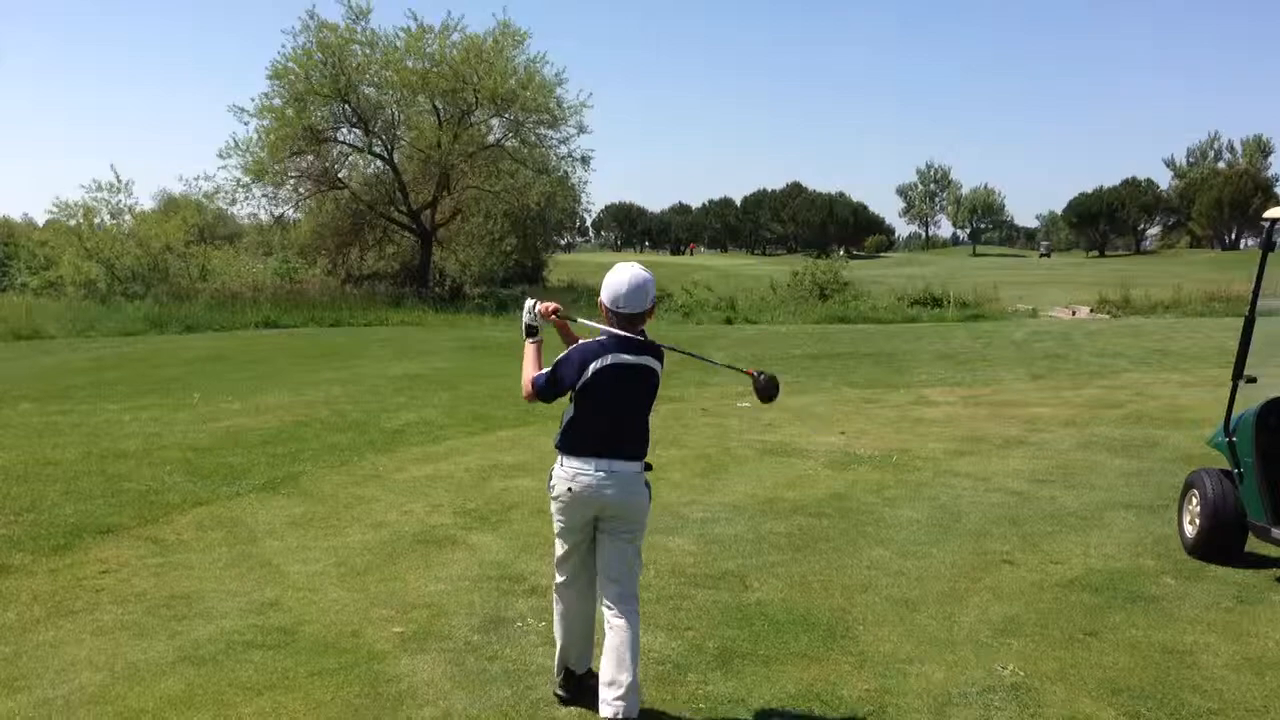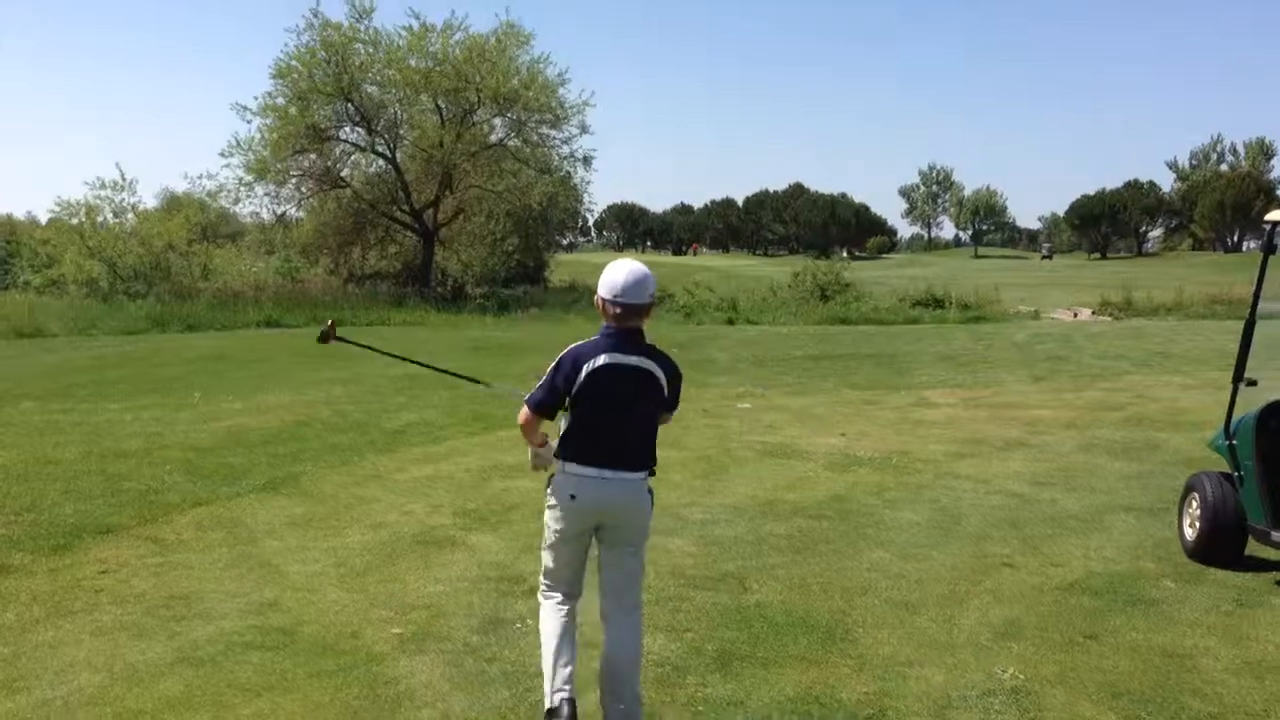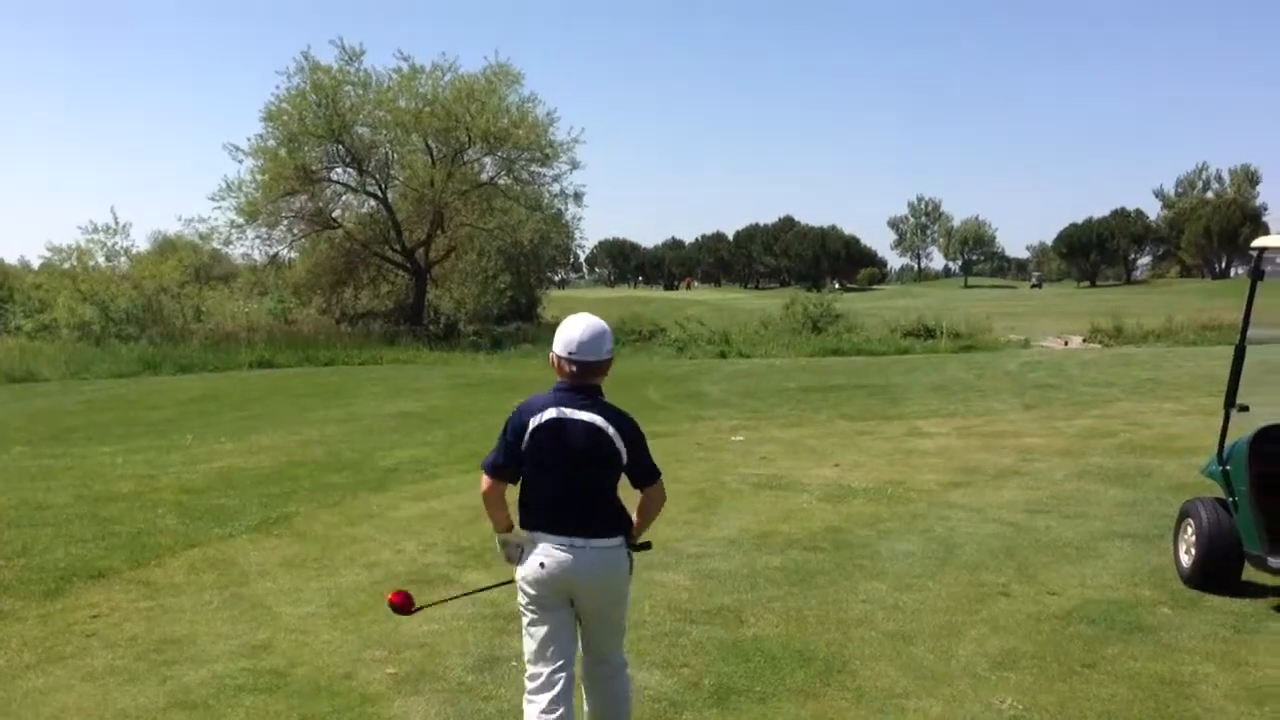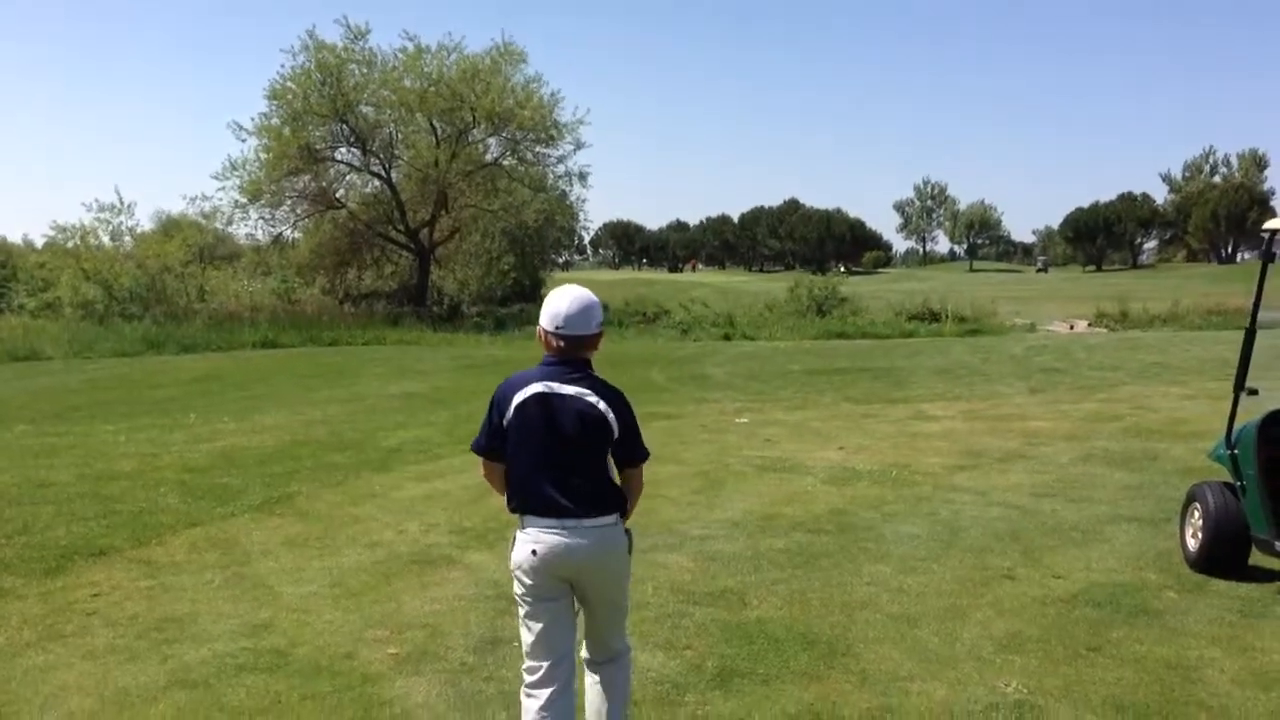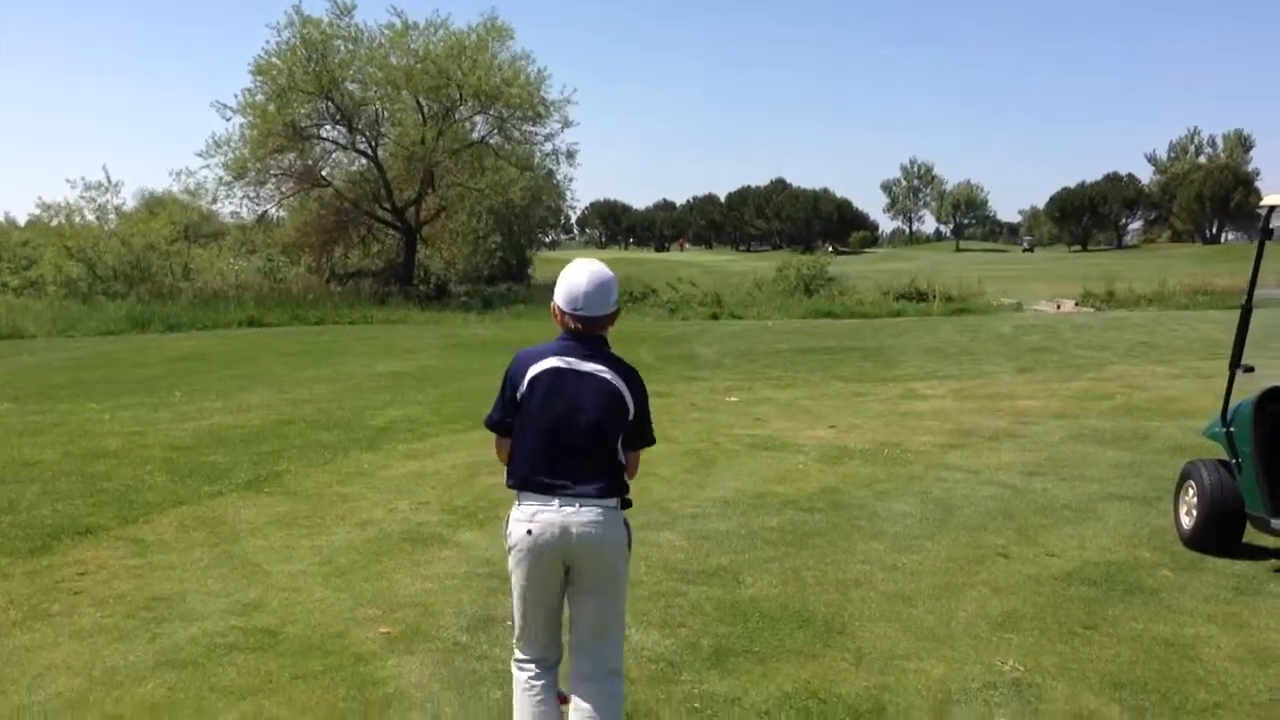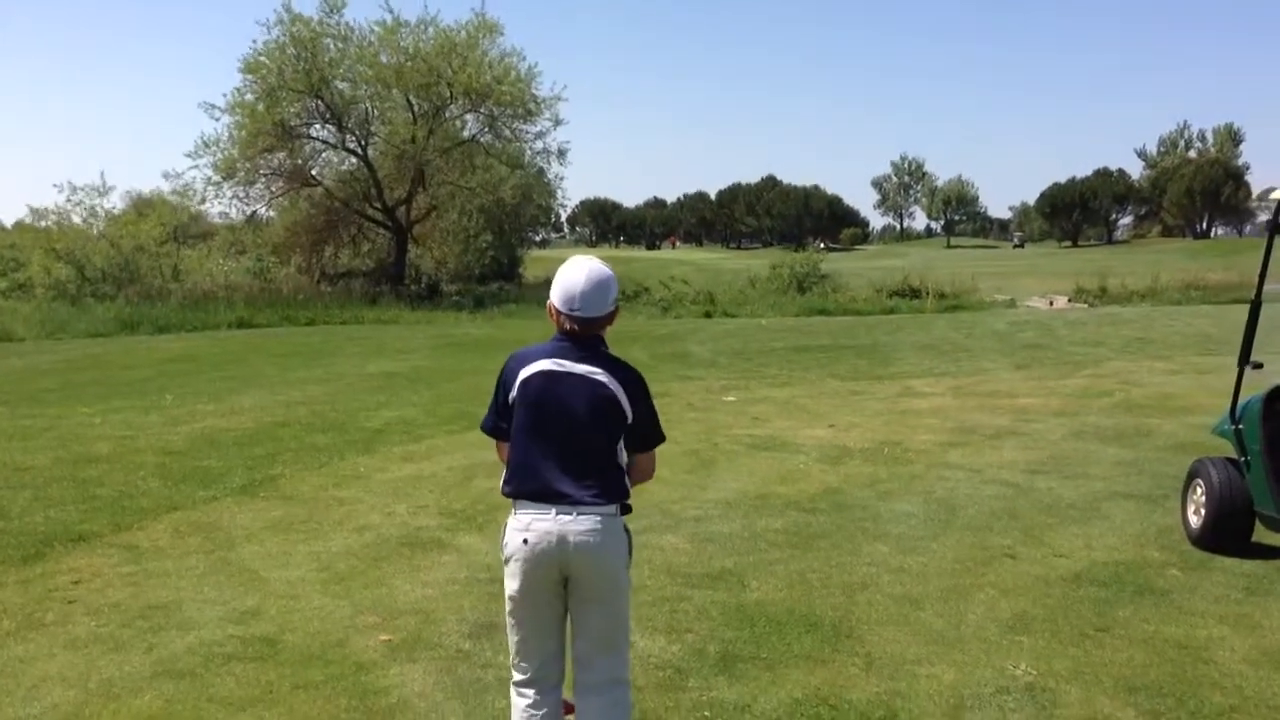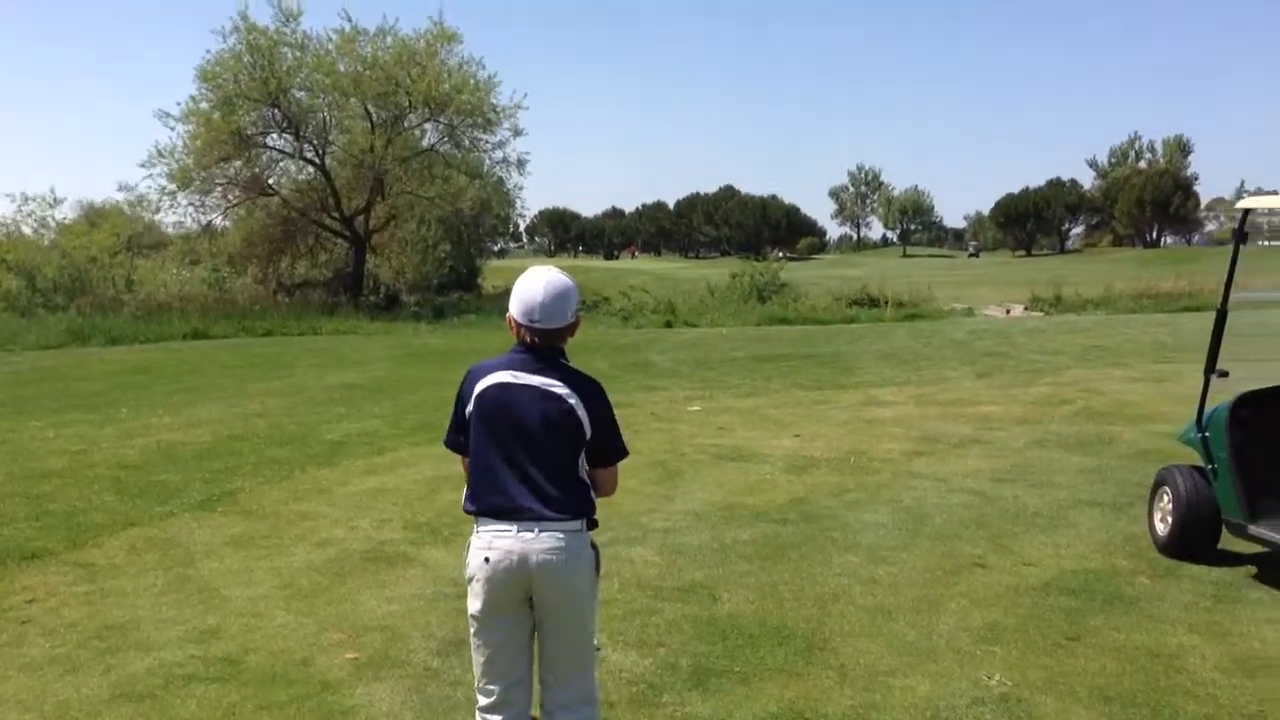
dt=0.3s
person 1, frame 1
left shoulder: (585, 355)
right shoulder: (654, 357)
left elbow: (531, 390)
left wrist: (533, 333)
right wrist: (561, 324)
left hip: (576, 478)
right hip: (628, 484)
left knee: (571, 583)
right knee: (620, 597)
left ankle: (572, 675)
person 1, frame 2
left shoulder: (577, 357)
right shoulder: (662, 367)
left elbow: (528, 420)
left wrist: (540, 448)
left hip: (573, 487)
right hip: (631, 494)
left knee: (557, 597)
right knee: (623, 610)
person 1, frame 3
left shoulder: (528, 415)
right shoulder: (620, 424)
left elbow: (490, 488)
right elbow: (654, 496)
left wrist: (506, 534)
right wrist: (631, 533)
left hip: (543, 557)
right hip: (606, 558)
left knee: (546, 682)
right knee: (607, 665)
person 1, frame 4
left shoulder: (512, 391)
right shoulder: (609, 399)
left elbow: (493, 472)
right elbow: (633, 482)
left hip: (537, 542)
right hip: (602, 540)
left knee: (544, 674)
right knee: (609, 653)
person 1, frame 5
left shoulder: (526, 365)
right shoulder: (625, 378)
left elbow: (504, 451)
right elbow: (630, 465)
left hip: (534, 520)
right hip: (601, 523)
left knee: (533, 657)
right knee: (599, 666)
person 1, frame 6
left shoulder: (520, 367)
right shoulder: (624, 379)
left elbow: (505, 452)
right elbow: (643, 471)
left hip: (530, 528)
right hip: (599, 531)
left knee: (532, 678)
right knee: (603, 676)
person 1, frame 7
left shoulder: (479, 380)
right shoulder: (585, 392)
left elbow: (468, 465)
right elbow: (606, 485)
left hip: (493, 545)
right hip: (564, 547)
